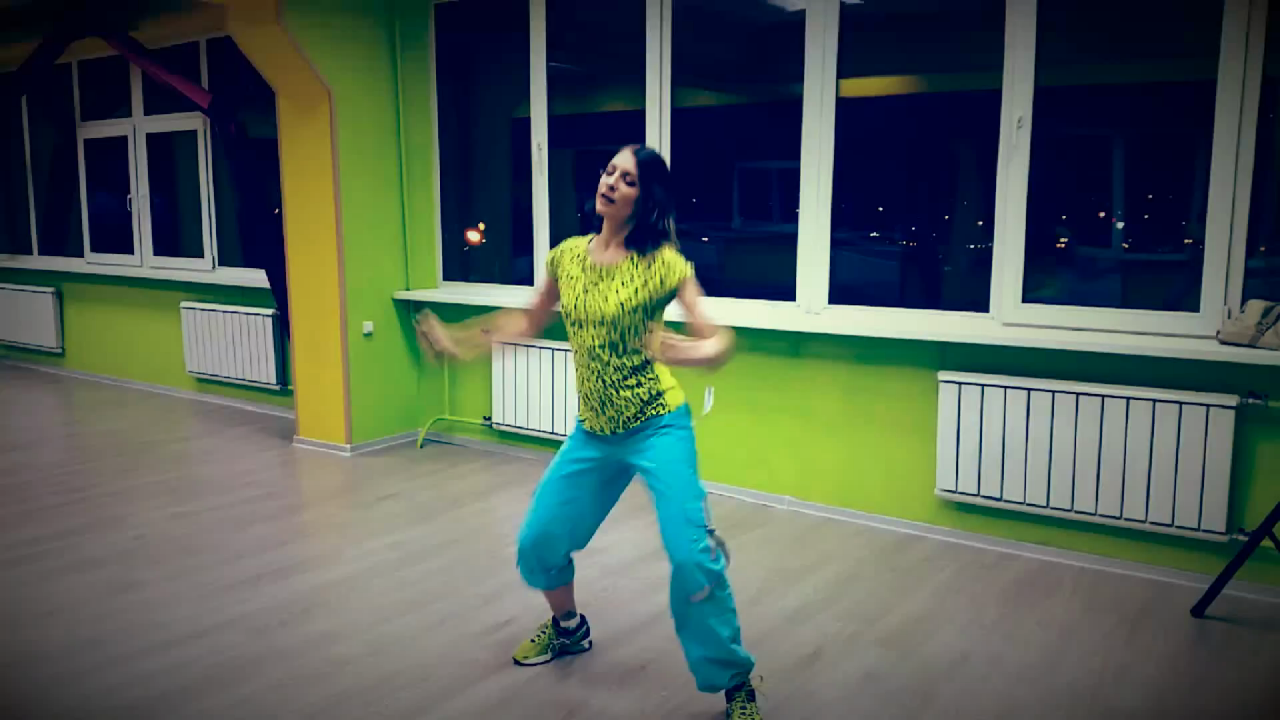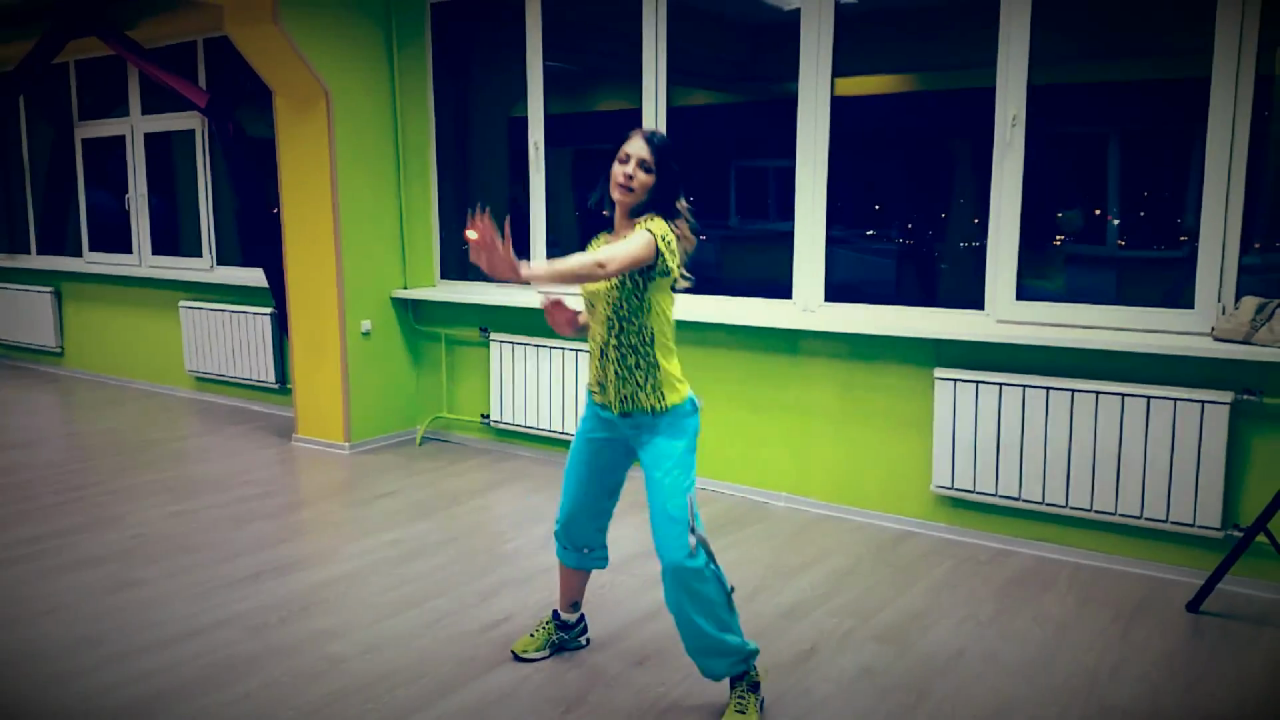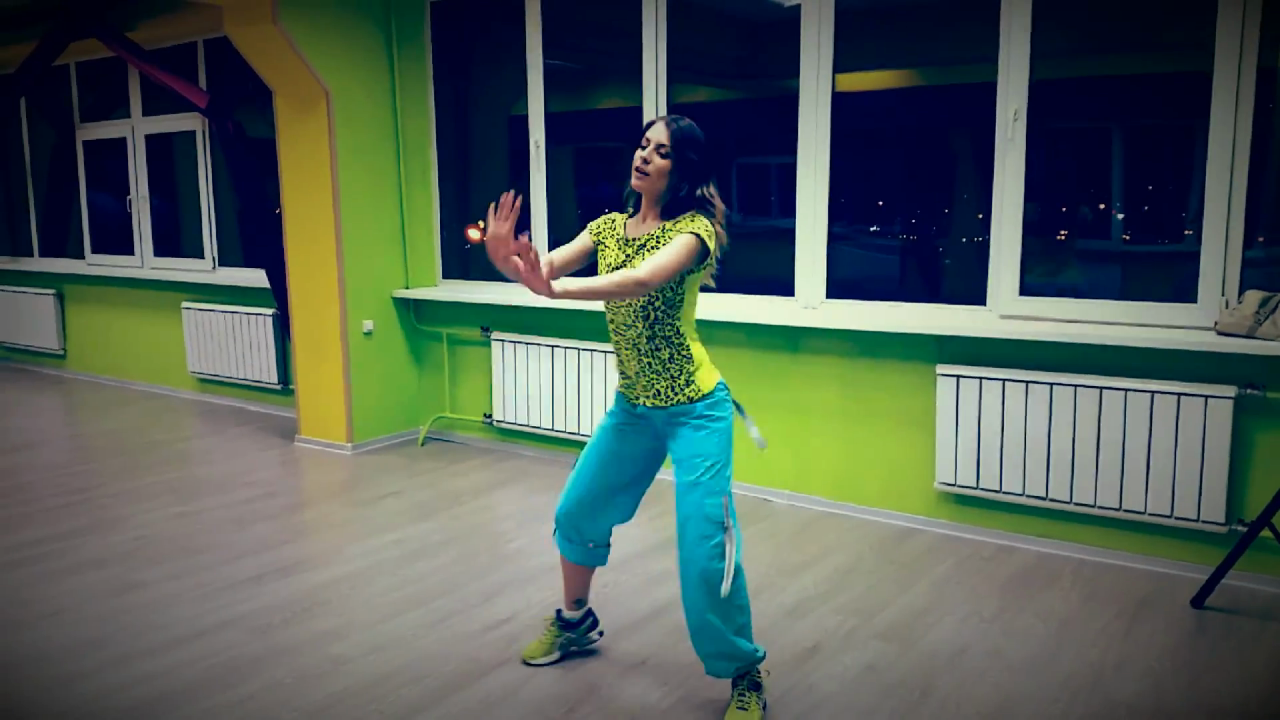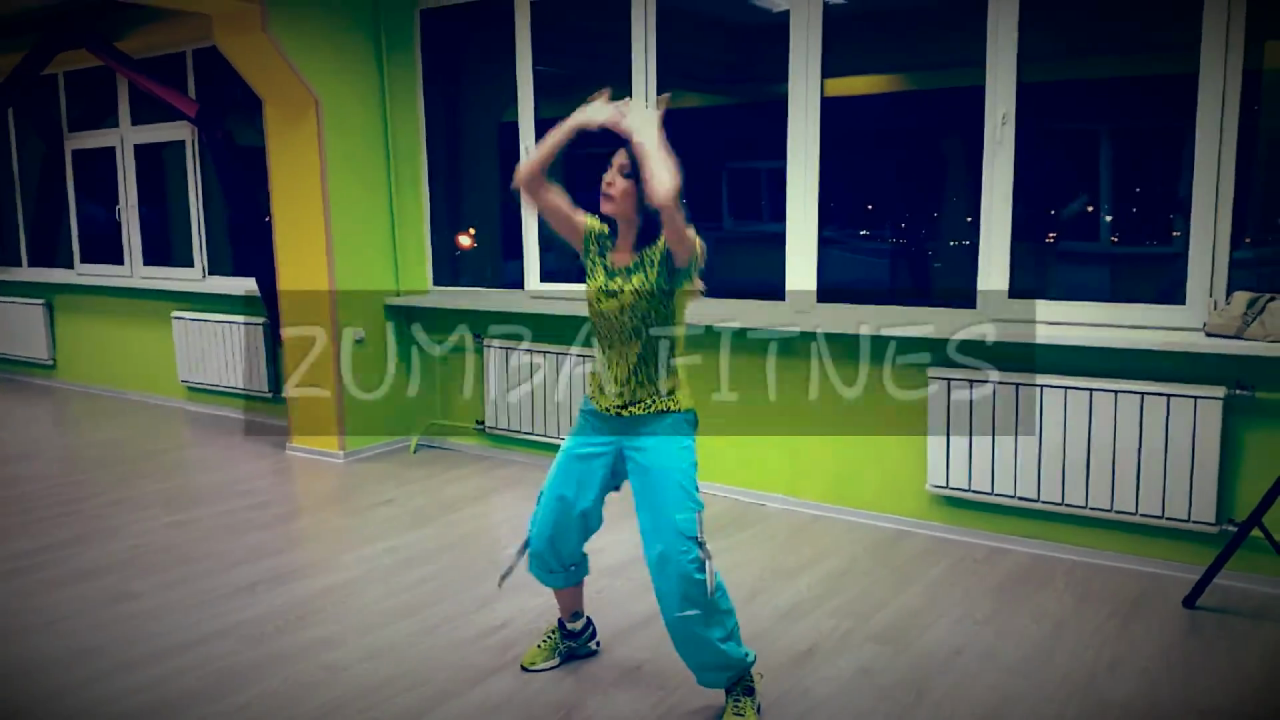
dt=0.4s
person 1, frame 1
left shoulder: (664, 264)
right shoulder: (567, 255)
left elbow: (720, 345)
right elbow: (529, 322)
left wrist: (682, 350)
right wrist: (460, 341)
left hip: (657, 427)
right hip: (594, 433)
left knee: (691, 555)
right knee: (539, 542)
right ankle: (568, 626)
person 1, frame 2
left shoulder: (656, 232)
right shoulder: (603, 243)
left elbow: (593, 269)
left wrist: (516, 271)
right wrist: (569, 318)
left hip: (663, 416)
right hip: (605, 409)
left knee: (678, 550)
right knee: (577, 519)
right ankle: (568, 622)
person 1, frame 3
left shoulder: (695, 229)
right shoulder: (607, 228)
left elbow: (641, 279)
right elbow: (545, 268)
left wrist: (550, 282)
right wrist: (507, 250)
left hip: (697, 411)
right hip: (632, 409)
left knee: (703, 546)
right knee: (579, 512)
right ankle: (575, 623)
person 1, frame 4
left shoulder: (673, 252)
right shoulder: (593, 238)
left elbow: (668, 191)
right elbow: (529, 183)
left wrist: (645, 134)
right wrist: (582, 120)
left hip: (661, 427)
right hip: (597, 420)
left knee: (676, 559)
right knee: (549, 538)
right ankle: (574, 629)
